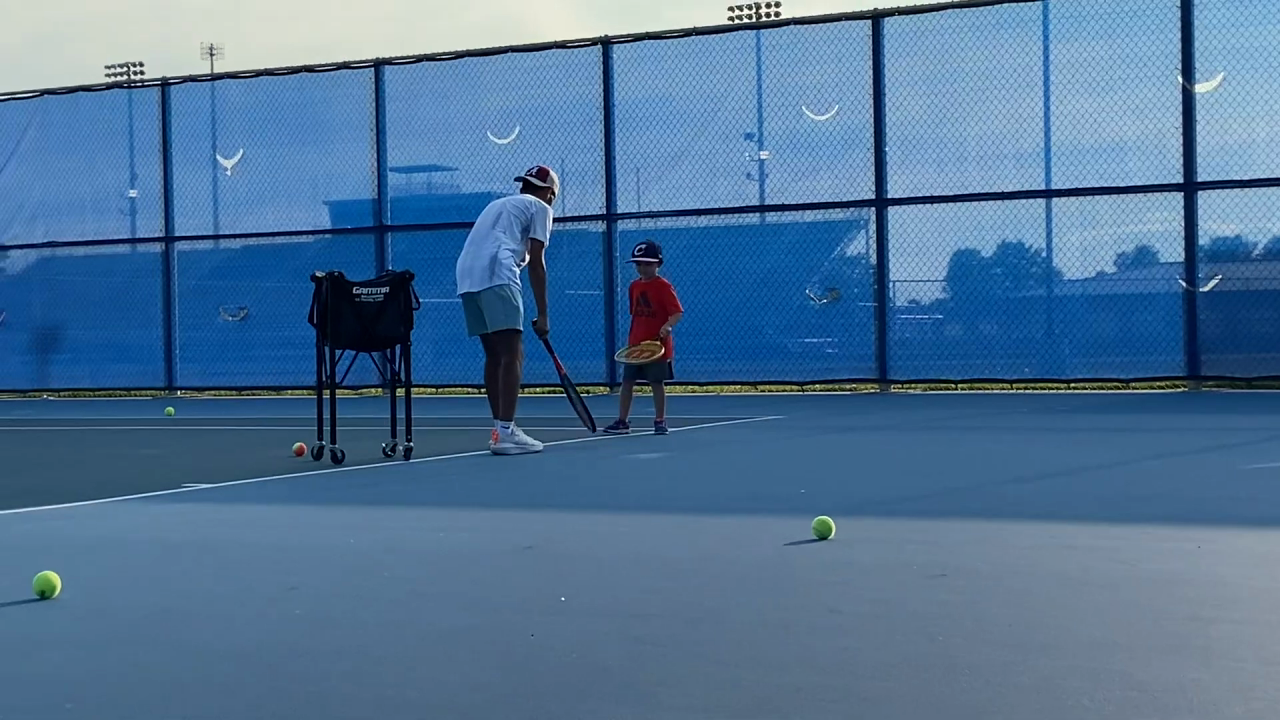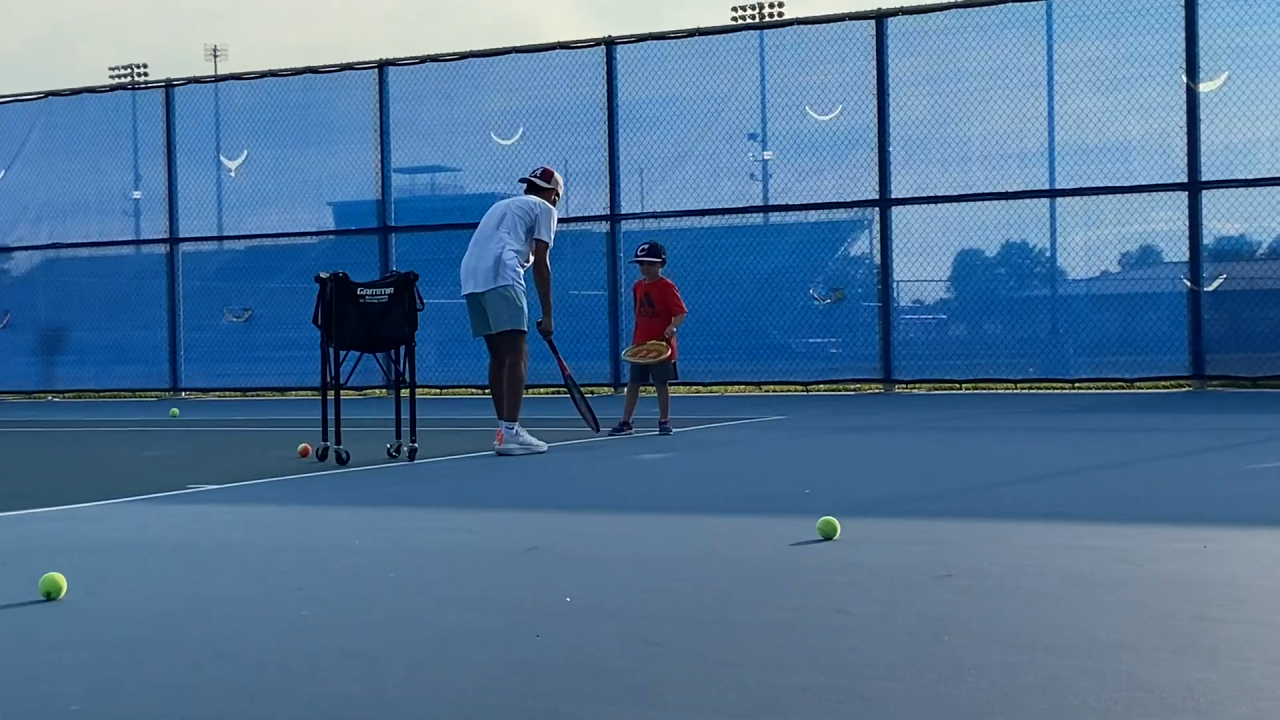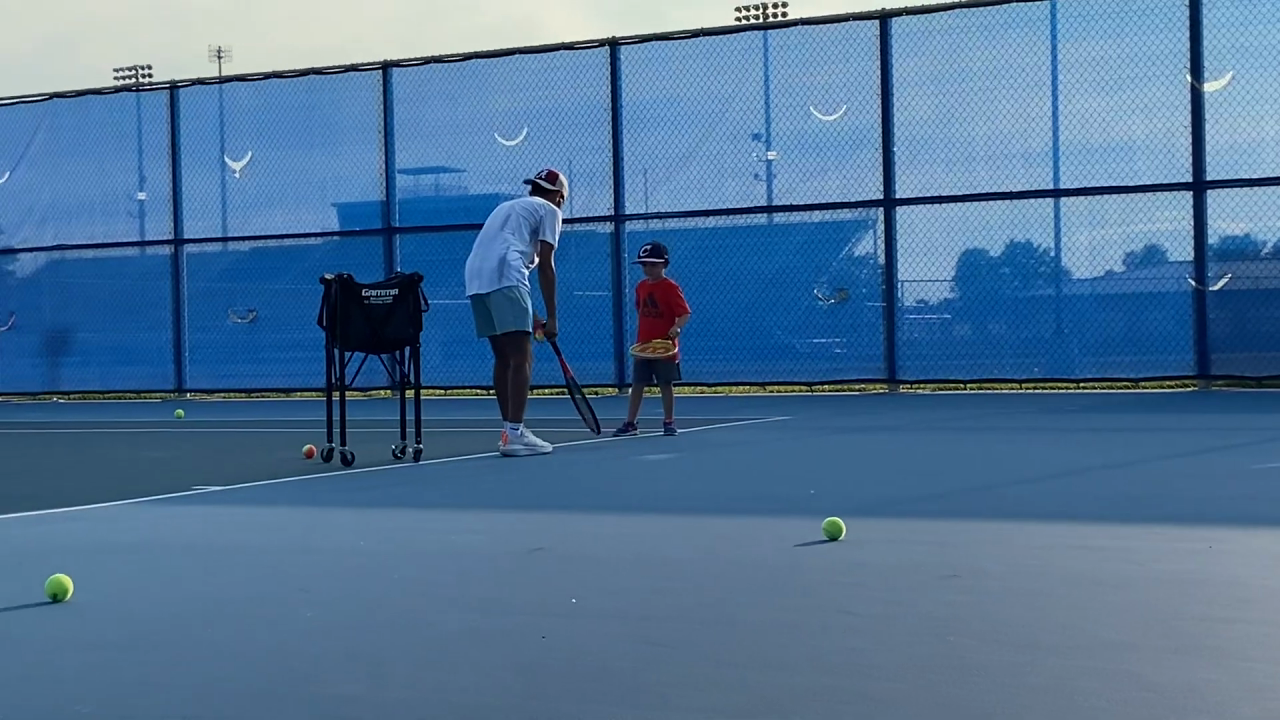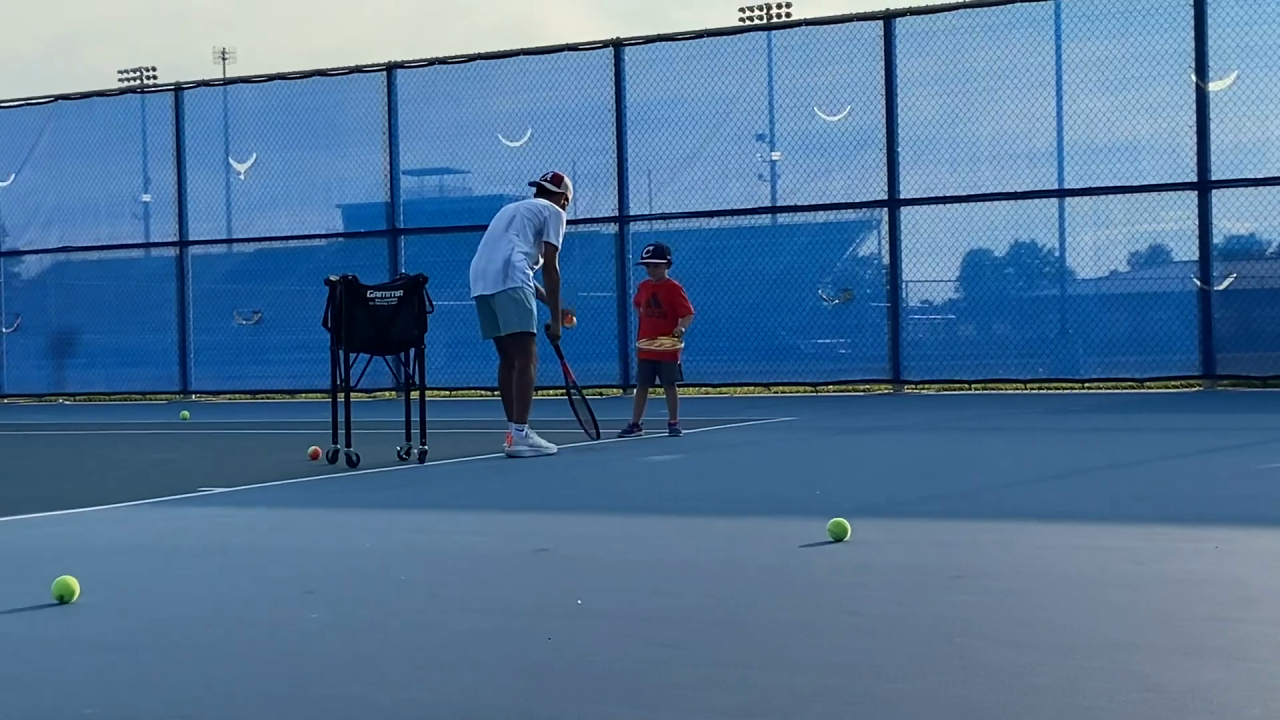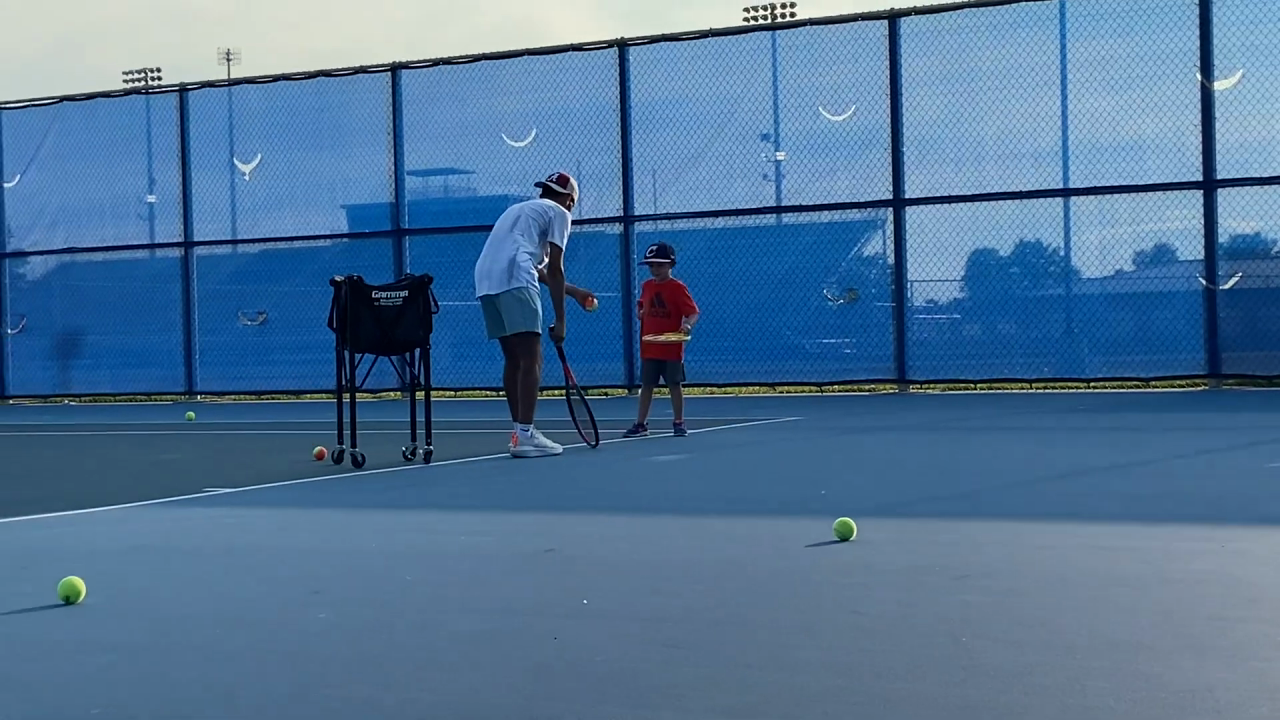
dt=0.1s
person 1, frame 1
left shoulder: (499, 204)
right shoulder: (540, 208)
right elbow: (536, 264)
right wrist: (543, 314)
left hip: (467, 277)
right hip: (496, 277)
left knee: (495, 356)
right knee: (512, 356)
left ankle: (501, 430)
right ankle: (506, 434)
person 1, frame 2
left shoulder: (504, 205)
right shoulder: (544, 209)
right elbow: (540, 264)
right wrist: (547, 314)
left hip: (471, 278)
right hip: (500, 279)
left knee: (499, 356)
right knee: (516, 356)
left ankle: (505, 431)
right ankle: (510, 434)
person 1, frame 3
left shoulder: (508, 207)
right shoulder: (549, 210)
right elbow: (545, 266)
left wrist: (528, 312)
right wrist: (552, 316)
left hip: (476, 279)
right hip: (504, 280)
left knee: (504, 358)
right knee: (521, 358)
left ankle: (510, 431)
right ankle: (515, 435)
person 1, frame 4
left shoulder: (513, 208)
right shoulder: (554, 211)
right elbow: (550, 267)
left wrist: (550, 302)
right wrist: (555, 317)
left hip: (480, 280)
right hip: (509, 281)
left knee: (508, 359)
right knee: (526, 359)
left ankle: (515, 432)
right ankle: (520, 435)
person 1, frame 5
left shoulder: (520, 209)
right shoulder: (559, 213)
right elbow: (554, 269)
left wrist: (574, 292)
right wrist: (561, 320)
left hip: (486, 280)
right hip: (514, 282)
left knee: (514, 359)
right knee: (531, 359)
left ankle: (519, 432)
right ankle: (525, 436)
person 2, frame 1
left shoulder: (664, 286)
right shoulder: (634, 286)
left elbow: (677, 312)
left wrist: (668, 325)
right hip: (635, 345)
left knee: (657, 383)
right knee: (627, 381)
left ankle: (660, 421)
right ankle: (622, 421)
person 2, frame 2
left shoulder: (667, 287)
right shoulder: (638, 286)
left elbow: (681, 313)
left wrist: (673, 326)
right hip: (640, 346)
left knee: (661, 384)
right knee: (633, 383)
left ankle: (664, 422)
right ankle: (626, 422)
person 2, frame 3
left shoulder: (671, 287)
right shoulder: (641, 286)
left elbow: (685, 313)
left wrist: (678, 327)
right hip: (643, 346)
left knee: (666, 384)
right knee: (637, 384)
left ankle: (669, 422)
right ankle: (630, 423)
person 2, frame 4
left shoulder: (674, 288)
right shoulder: (643, 286)
left elbow: (688, 313)
left wrist: (682, 326)
left hip: (667, 347)
right hip: (645, 347)
left knee: (670, 385)
right knee: (642, 385)
left ankle: (673, 423)
right ankle: (635, 424)
person 2, frame 5
left shoulder: (678, 287)
right shoulder: (646, 286)
left elbow: (694, 312)
left wrist: (688, 324)
right wrist: (642, 314)
left hip: (671, 347)
right hip: (649, 347)
left knee: (674, 384)
right knee: (646, 385)
left ankle: (679, 423)
right ankle: (641, 424)
